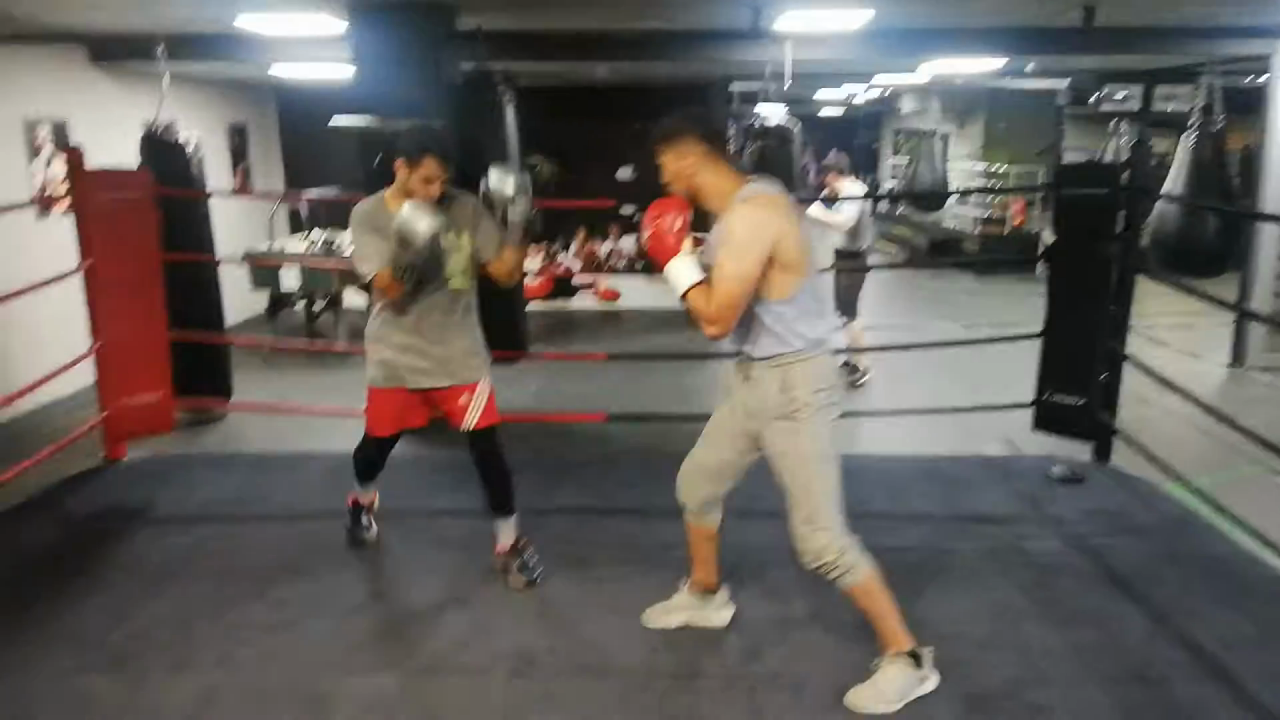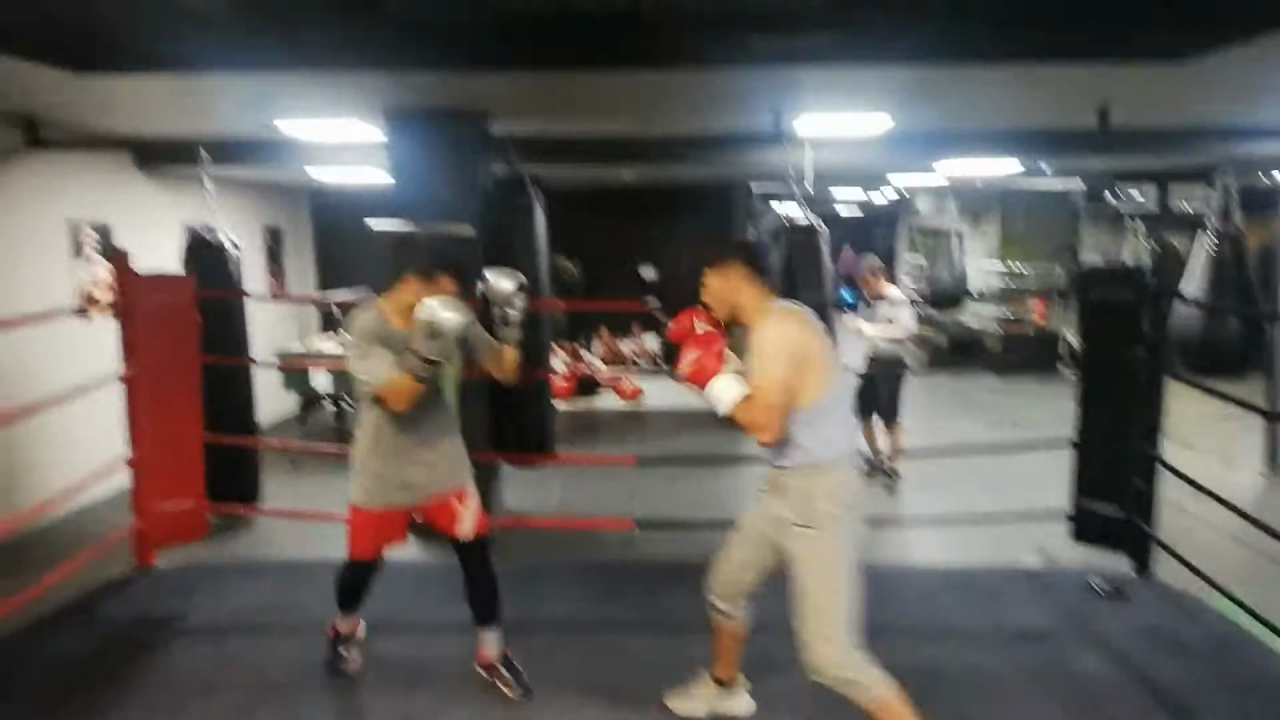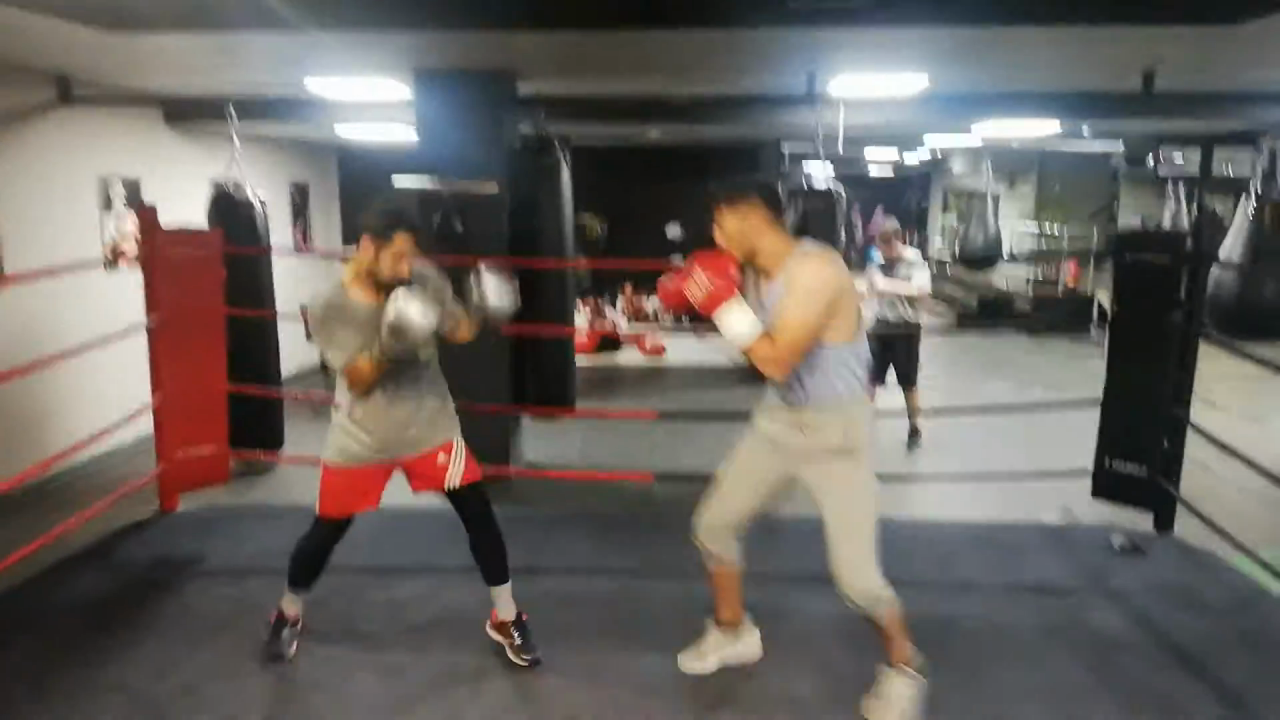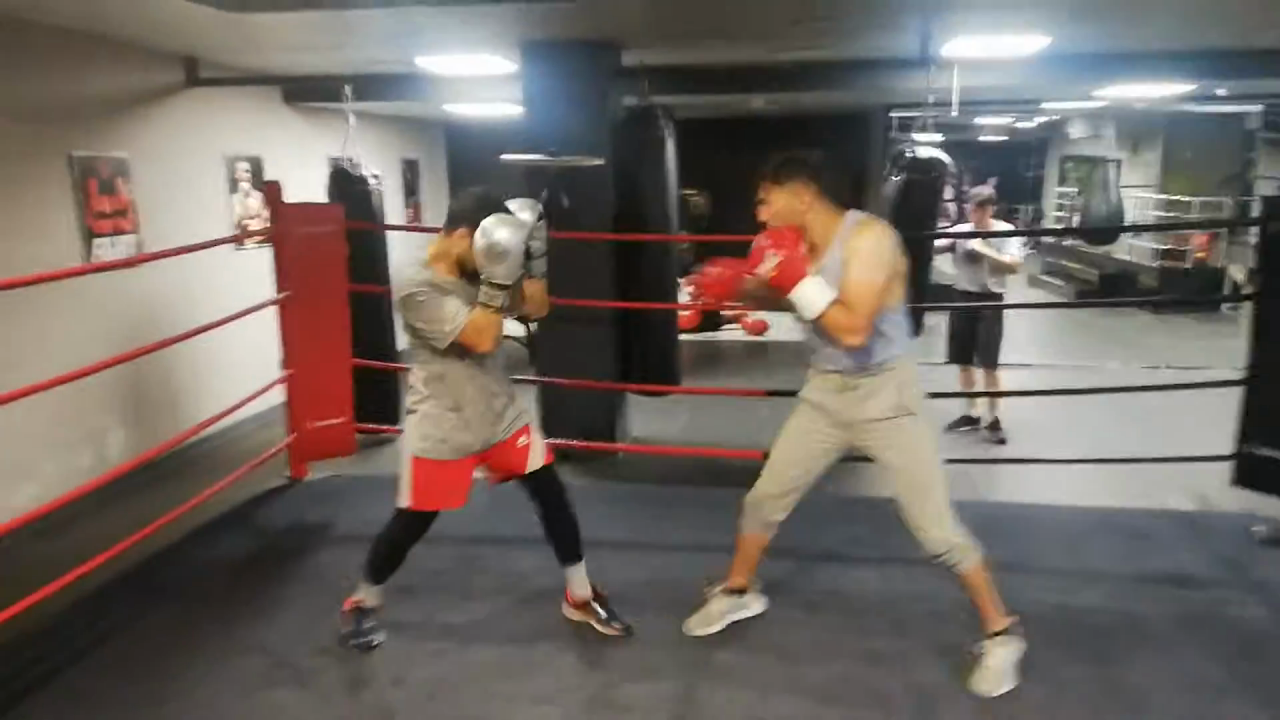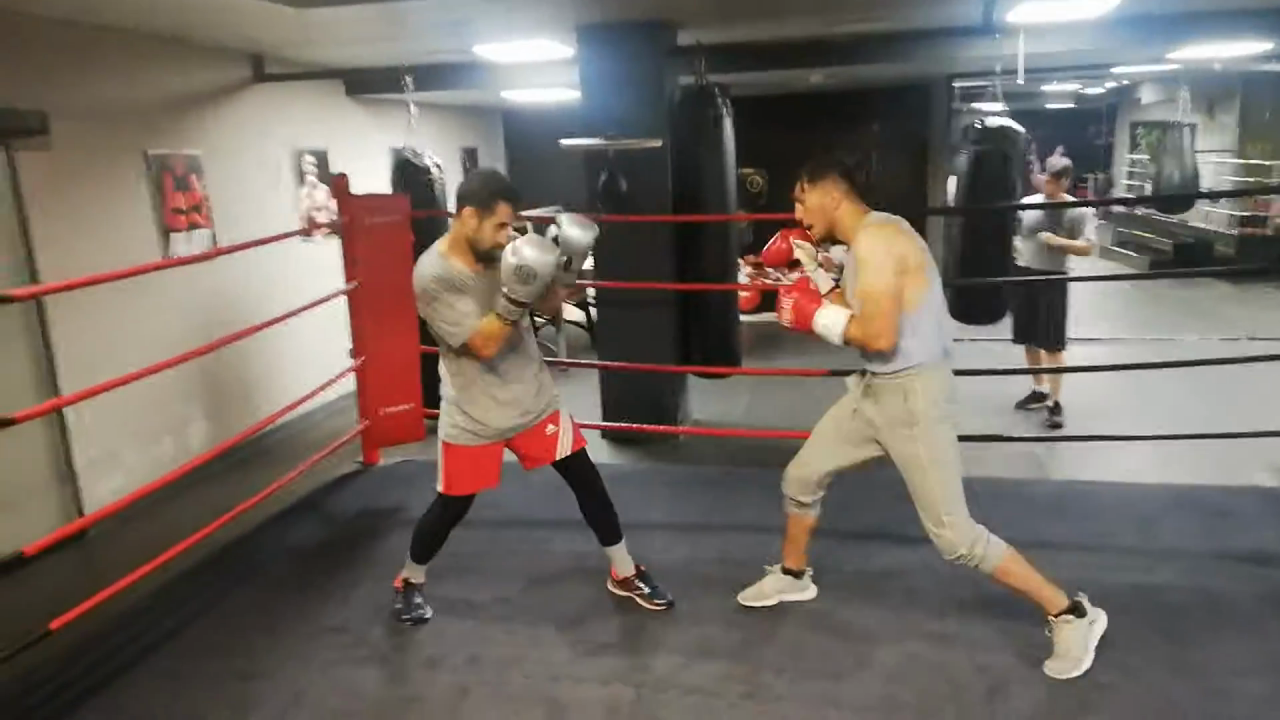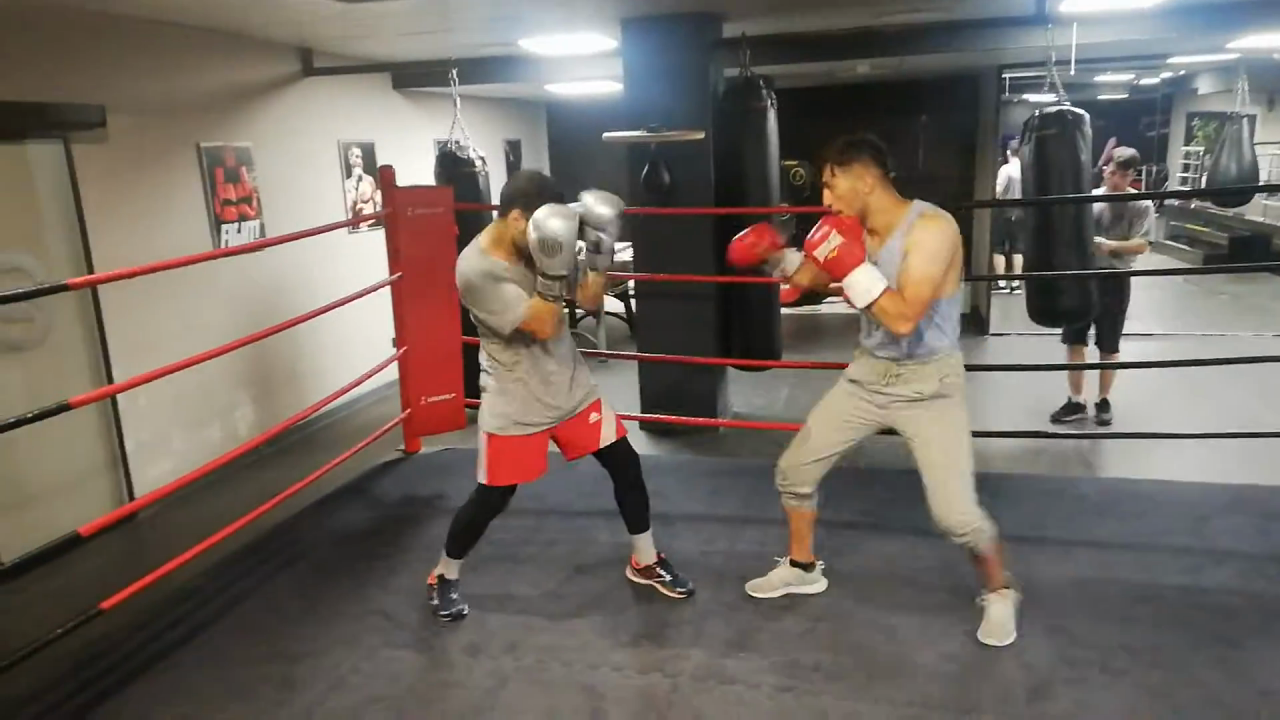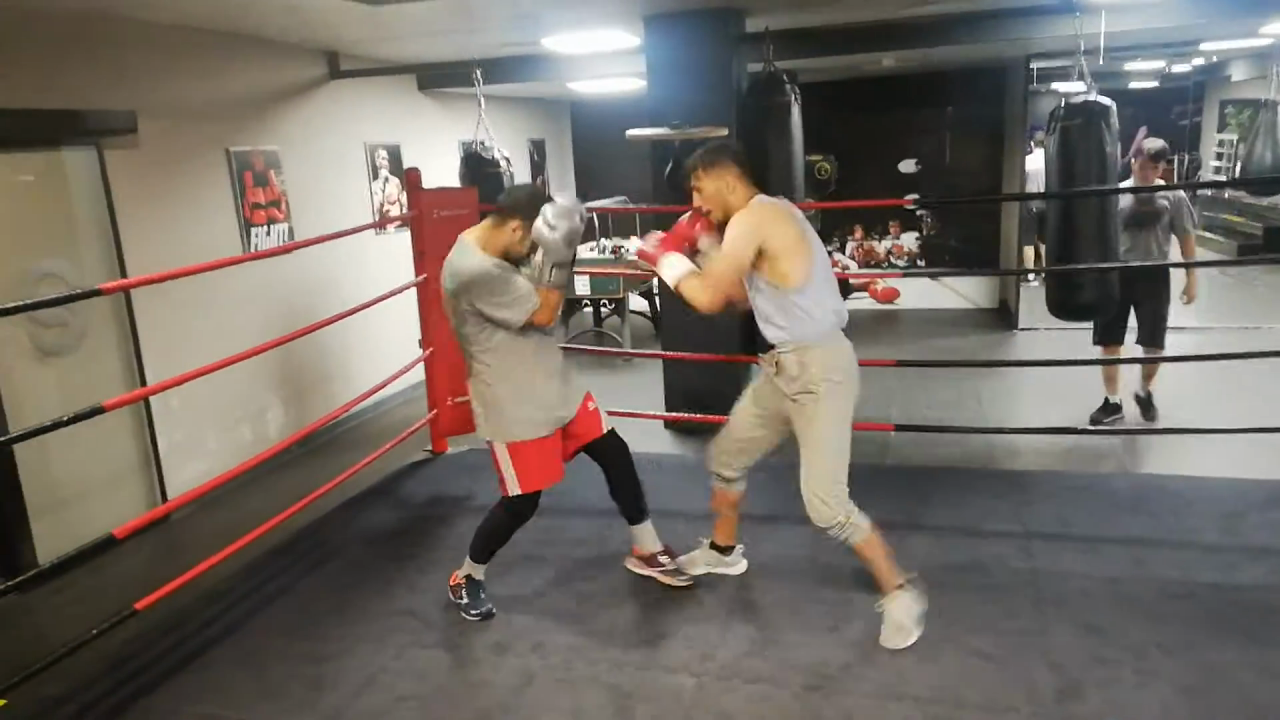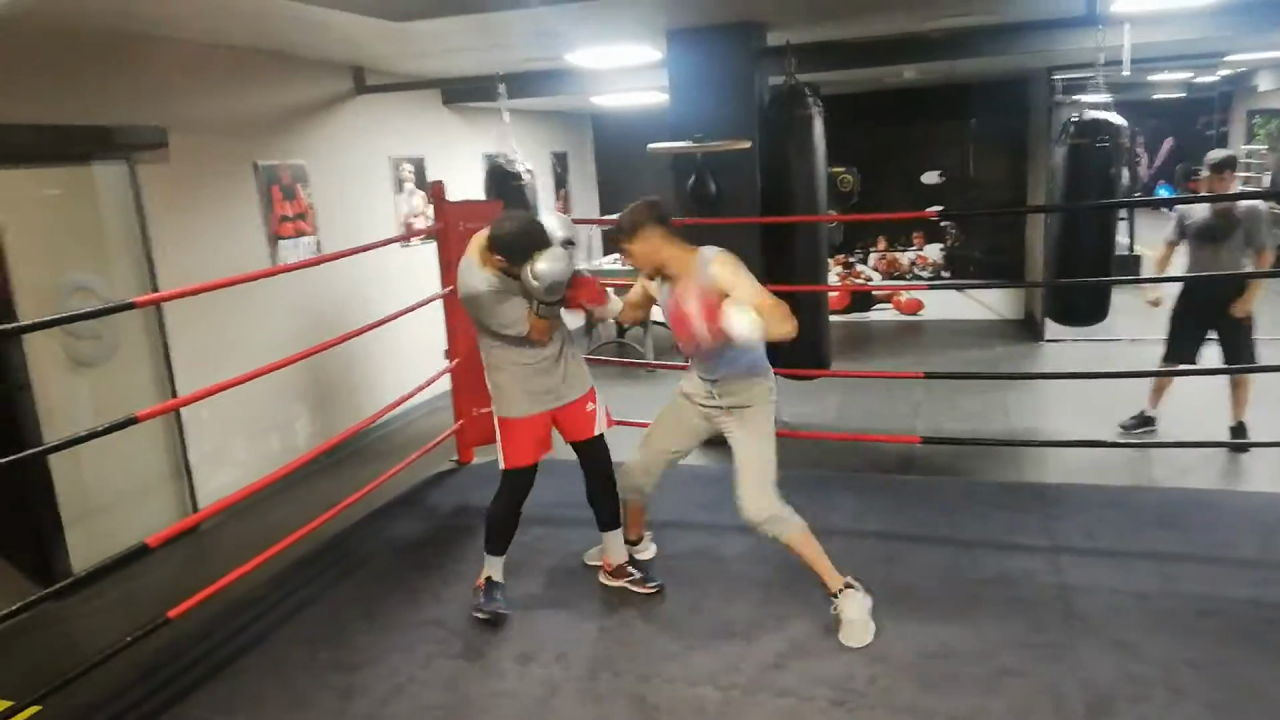
dt=0.5s
person 1, frame 1
left shoulder: (751, 217)
right shoulder: (749, 197)
left elbow: (716, 321)
left wrist: (673, 255)
right wrist: (676, 248)
left hip: (796, 384)
right hip: (755, 376)
left knee: (821, 541)
right knee: (696, 483)
left ankle: (908, 658)
right ankle: (705, 595)
person 1, frame 2
left shoulder: (778, 331)
right shoulder: (777, 325)
left elbow: (765, 428)
right elbow: (764, 404)
left wrist: (715, 377)
right wrist: (704, 358)
left hip: (820, 495)
right hip: (785, 490)
left knee: (829, 656)
right knee: (724, 588)
person 1, frame 3
left shoulder: (815, 269)
right shoulder: (766, 269)
left elbow: (775, 362)
right elbow: (758, 331)
left wrist: (723, 303)
right wrist: (697, 292)
left hip: (836, 430)
right hip: (780, 421)
left knee: (857, 577)
right knee: (714, 523)
left ankle: (903, 668)
right ankle: (732, 632)
person 1, frame 4
left shoulder: (869, 238)
right shoulder: (797, 241)
left elbow: (852, 330)
right elbow: (782, 287)
left wrist: (794, 279)
right wrist: (740, 280)
left hip: (886, 396)
right hip: (825, 393)
left knee: (937, 529)
right knee: (766, 498)
left ankle: (1001, 634)
right ankle: (738, 592)
person 1, frame 5
left shoulder: (874, 239)
right shoulder: (871, 237)
left elbow: (879, 335)
right elbow: (849, 305)
left wrist: (815, 315)
right wrist: (806, 267)
left hip: (913, 395)
right hip: (873, 390)
left knee: (954, 535)
right knee: (801, 477)
left ankle: (1071, 613)
right ankle: (792, 575)
person 1, frame 6
left shoulder: (932, 227)
right shoulder: (853, 227)
left elbow: (903, 321)
right elbow: (810, 277)
left wrist: (851, 265)
right wrist: (775, 252)
left hip: (929, 383)
right hip: (868, 375)
left knee: (955, 513)
right knee: (797, 469)
left ankle: (999, 590)
right ankle: (801, 567)
person 1, frame 7
left shoulder: (754, 217)
right shoulder: (770, 218)
left elbow: (707, 299)
right elbow: (737, 292)
left wrist: (668, 257)
right wrist: (697, 248)
left hip: (820, 370)
right hip: (785, 368)
left knee: (826, 507)
right knee: (725, 455)
left ankle: (899, 592)
right ankle: (724, 550)
person 1, frame 8
left shoulder: (719, 268)
right shoulder: (661, 275)
left elbow: (784, 324)
right elbow: (628, 312)
left wrist: (722, 318)
left hip: (745, 396)
right hip: (700, 390)
left knee: (760, 508)
right knee: (637, 471)
left ankle: (846, 591)
right ankle: (635, 541)
person 2, frame 1
left shoulder: (466, 208)
right shoulder: (368, 216)
left elbow: (507, 274)
right elbow: (387, 292)
right wrist: (405, 254)
left hip: (459, 356)
right hip: (396, 358)
left knee: (486, 446)
right knee: (378, 441)
left ankle: (509, 543)
right ankle: (363, 499)
person 2, frame 2
left shoulder: (454, 319)
right shoulder: (365, 329)
left elbow: (506, 370)
right elbow: (398, 399)
left wrist: (509, 319)
right wrist: (432, 347)
left hip: (445, 468)
right hip: (382, 475)
left knee: (476, 556)
right knee: (363, 563)
left ankle: (492, 655)
right ankle: (347, 627)
person 2, frame 3
left shoulder: (426, 279)
right shoulder: (328, 305)
left elbow: (460, 332)
right elbow: (357, 380)
left wrist: (484, 311)
right wrist: (390, 344)
left hip: (430, 425)
right hip: (361, 437)
left knee: (477, 511)
right knee: (327, 528)
left ankle: (505, 618)
right ankle: (288, 612)
person 2, frame 4
left shoulder: (481, 263)
right shoulder: (418, 289)
left elbow: (535, 307)
right elbow: (483, 338)
left wrist: (531, 254)
right wrist: (500, 277)
left hip: (500, 413)
right hip: (441, 427)
left knee: (552, 496)
right knee: (411, 522)
left ankle: (581, 595)
right ankle: (361, 602)
person 2, frame 5
left shoulder: (508, 251)
right shoulder: (432, 276)
left elbow: (549, 305)
right elbow: (486, 345)
left wrist: (566, 264)
right wrist: (517, 295)
left hip: (532, 398)
right hip: (473, 414)
left knee: (586, 478)
right knee: (451, 506)
left ankle: (624, 573)
right ankle: (410, 580)
person 2, frame 6
left shoulder: (536, 243)
right shoulder: (476, 271)
left elbow: (591, 297)
right elbow: (542, 328)
left wrist: (601, 246)
right wrist: (553, 267)
left hip: (570, 386)
right hip: (514, 401)
left knee: (625, 464)
right knee: (492, 496)
left ankle: (646, 562)
right ankle: (444, 576)
person 2, frame 7
left shoulder: (491, 248)
right shoulder: (474, 271)
left elbow: (532, 303)
right elbow: (544, 316)
left wrist: (554, 253)
right wrist: (556, 256)
left hip: (554, 386)
right hip: (512, 405)
left knee: (616, 456)
right knee: (520, 502)
left ankle: (647, 550)
right ankle: (467, 577)
person 2, frame 8
left shoulder: (515, 244)
right shoulder: (478, 288)
right elbow: (540, 336)
left wrist: (565, 279)
right wrist: (546, 292)
left hip: (563, 372)
right hip: (519, 389)
left knee: (598, 463)
right knee: (516, 483)
left ankle: (617, 562)
right ankle: (490, 578)
person 3, frame 1
left shoulder: (852, 193)
right shoulder: (852, 190)
left elbow: (844, 223)
left wrist: (818, 214)
right wrist: (829, 195)
left hip: (851, 257)
right hip: (847, 255)
left knee: (849, 312)
right knee: (847, 311)
left ankle: (861, 366)
right ankle: (853, 360)
person 3, frame 2
left shoulder: (899, 300)
right shoulder: (870, 300)
left elbow: (907, 332)
left wrist: (874, 330)
right wrist: (858, 324)
left hip: (891, 365)
right hip: (873, 363)
left knee: (889, 420)
right knee: (862, 413)
left ankle: (893, 467)
right ankle: (877, 457)
person 3, frame 3
left shoulder: (914, 261)
right shoulder: (878, 262)
left elbow: (921, 292)
right elbow: (872, 288)
left wrist: (887, 285)
right wrist: (870, 286)
left hip: (906, 328)
right hip: (881, 326)
left knee: (908, 384)
right knee: (869, 379)
left ankle: (914, 428)
person 3, frame 4
left shoulder: (1006, 231)
right shoulder: (960, 230)
left elbow: (1014, 265)
right elbow: (934, 246)
left wrist: (984, 250)
left hip: (989, 302)
right hip: (962, 299)
left knee: (989, 363)
right knee: (964, 360)
left ankle: (993, 418)
right ankle: (973, 413)
person 3, frame 5
left shoulder: (1078, 210)
right shoulder: (1027, 203)
left elbow: (1087, 247)
left wrist: (1057, 241)
left hip: (1052, 281)
right hip: (1023, 277)
left knee: (1053, 345)
right knee: (1029, 341)
left ankle: (1054, 402)
right ankle: (1040, 390)
person 3, frame 6
left shoulder: (1141, 205)
left elbow: (1141, 245)
left wrist: (1107, 245)
left hip: (1115, 281)
left knee: (1108, 348)
right knee: (1075, 342)
left ankle: (1103, 401)
right ankle: (1076, 401)
person 3, frame 7
left shoulder: (1173, 197)
left elbow: (1186, 239)
left wrist: (1191, 279)
left hip: (1152, 276)
right hip: (1116, 274)
left knee: (1153, 344)
right knee: (1110, 342)
left ankle: (1145, 392)
right ankle: (1113, 402)
person 3, frame 8
left shoulder: (1251, 209)
right shoulder: (1188, 209)
left elbow: (1265, 256)
right elbow: (1170, 247)
left wrist: (1248, 297)
right wrist: (1155, 284)
left hip: (1233, 291)
right hip: (1196, 289)
left knee: (1239, 364)
right knee: (1172, 356)
left ankle: (1238, 424)
right ankle: (1149, 414)
